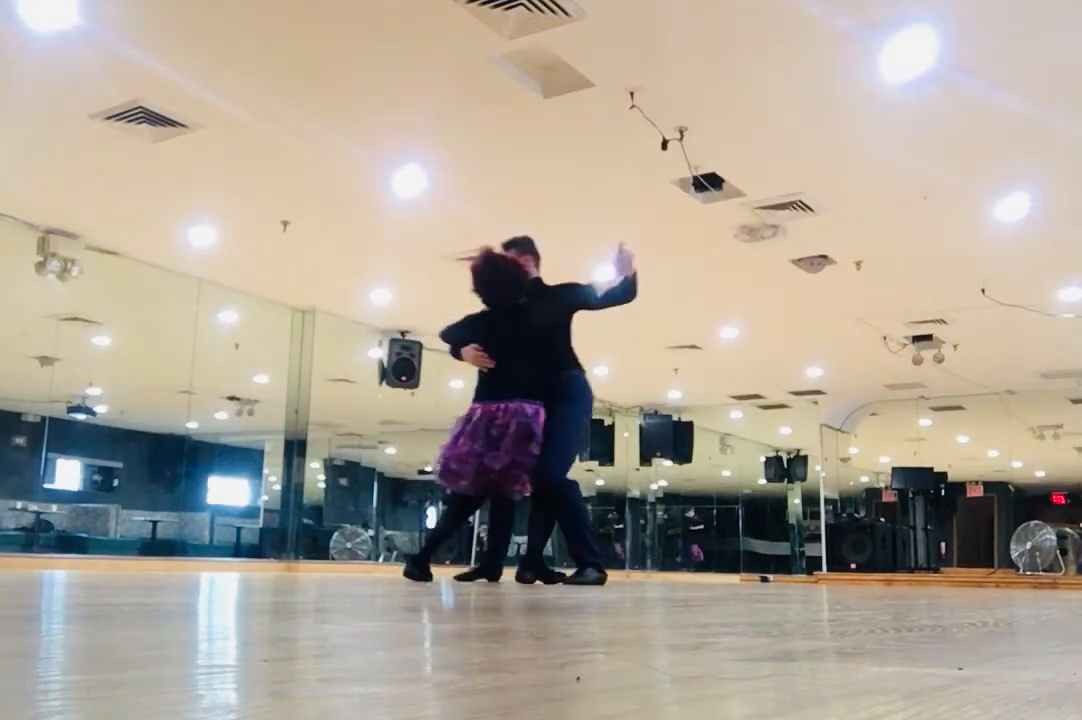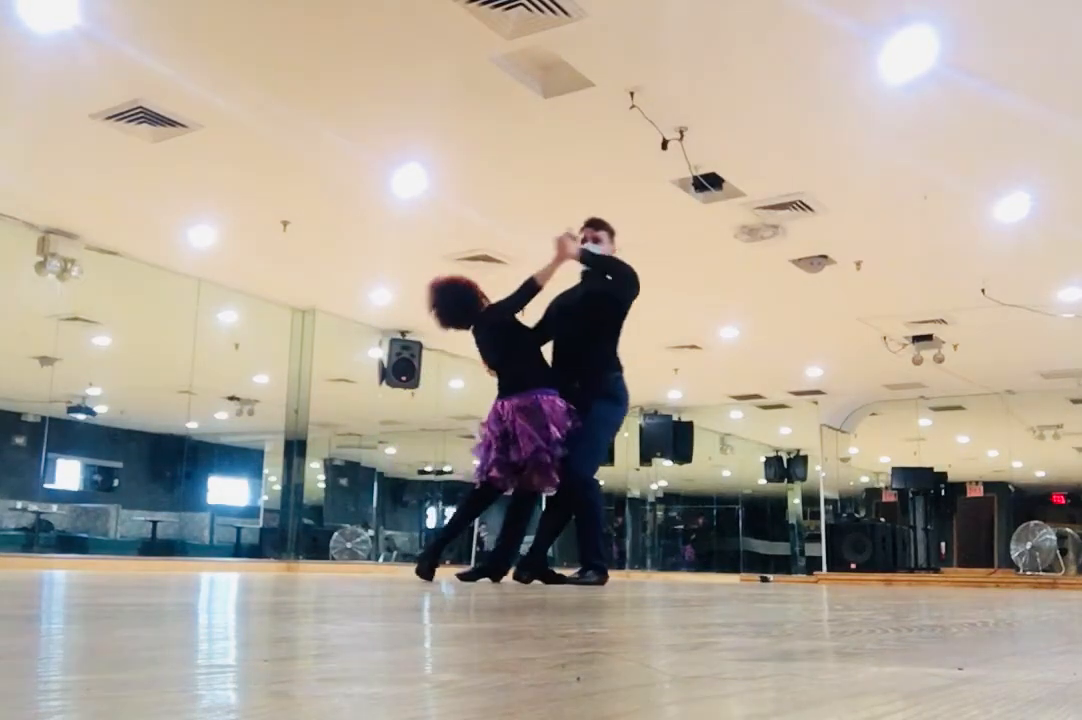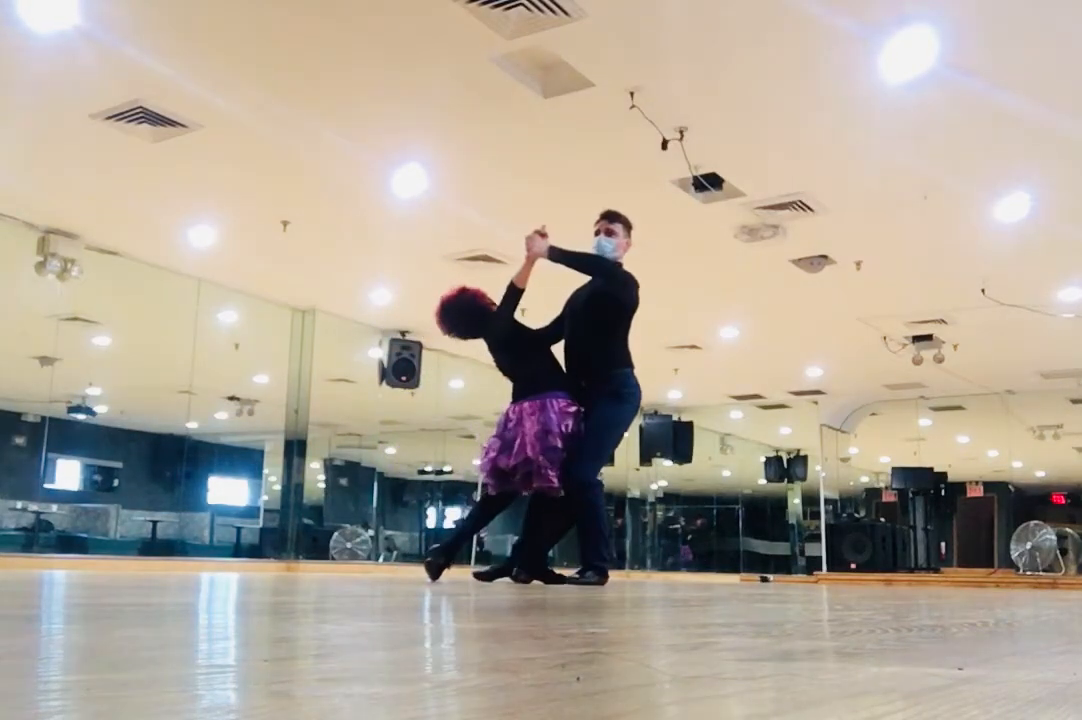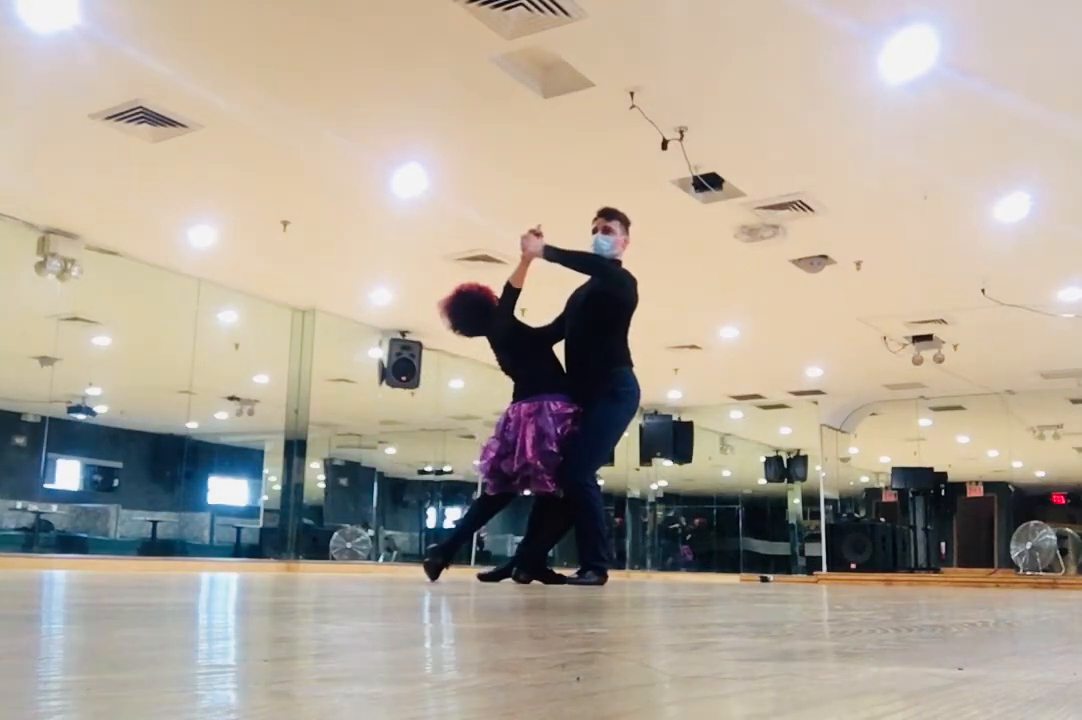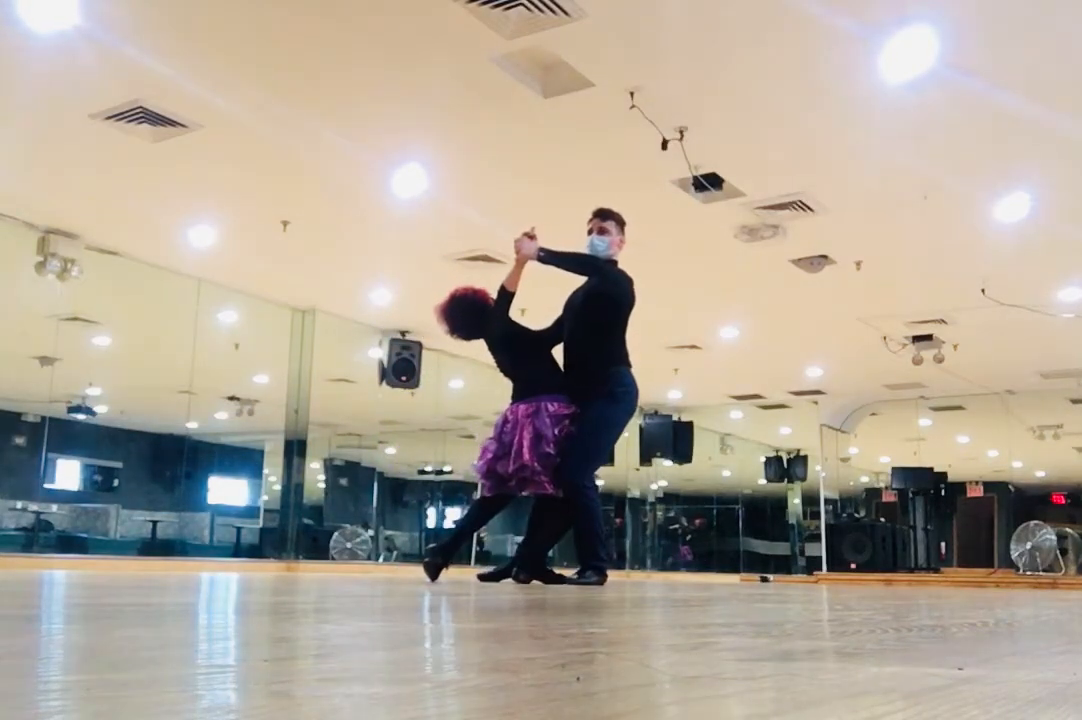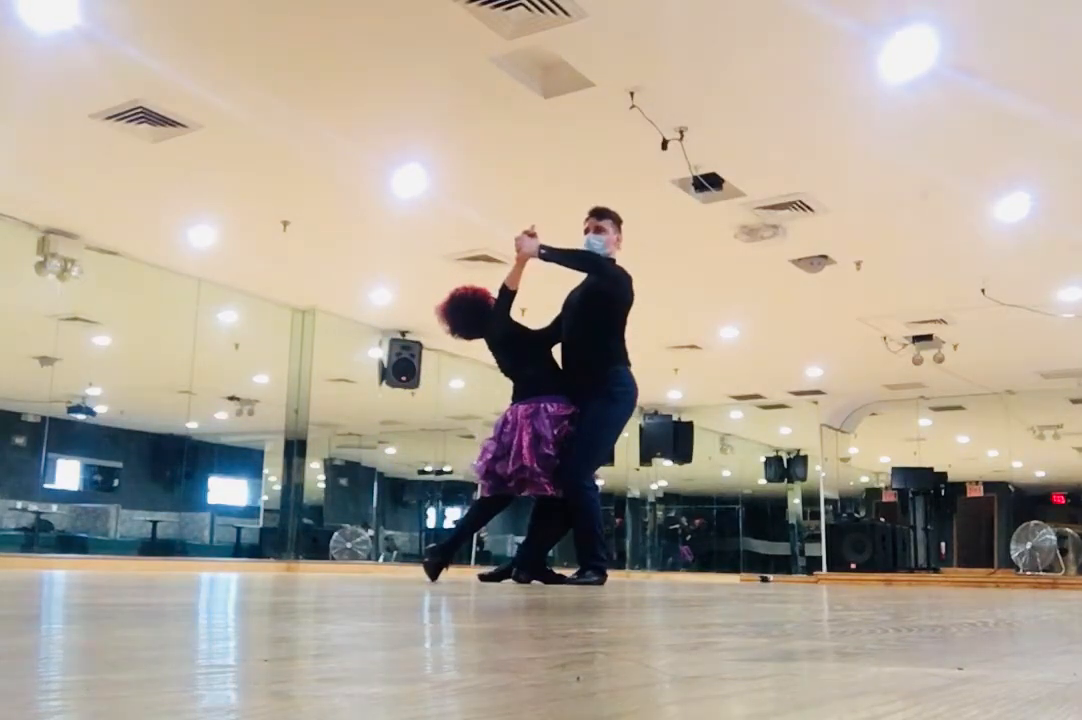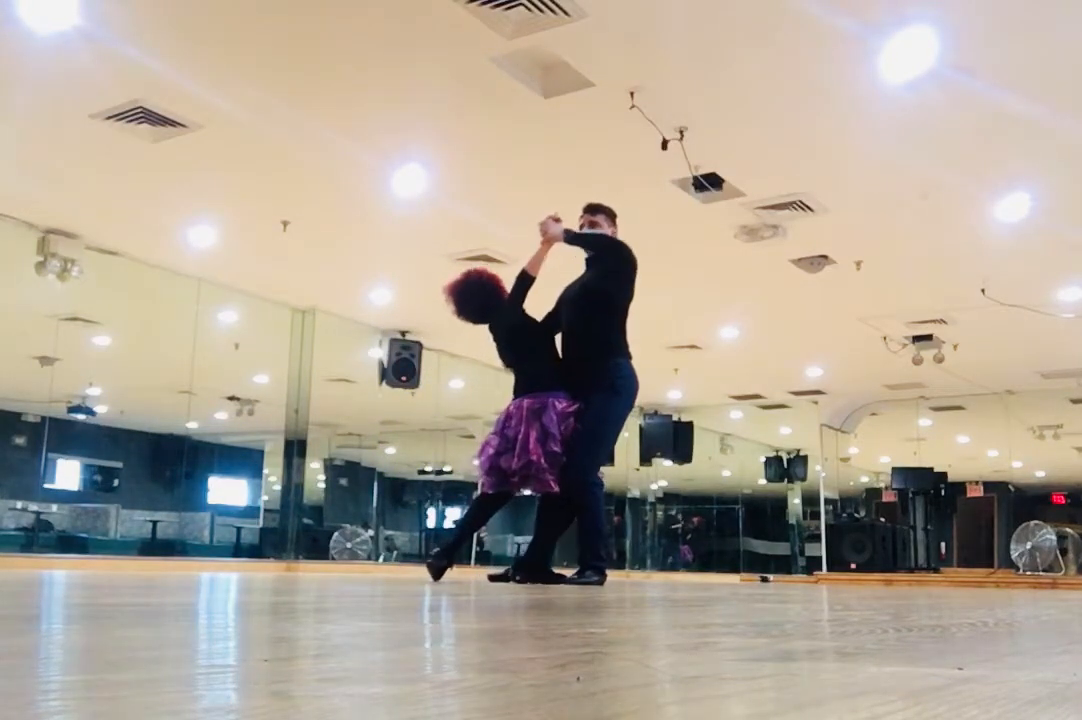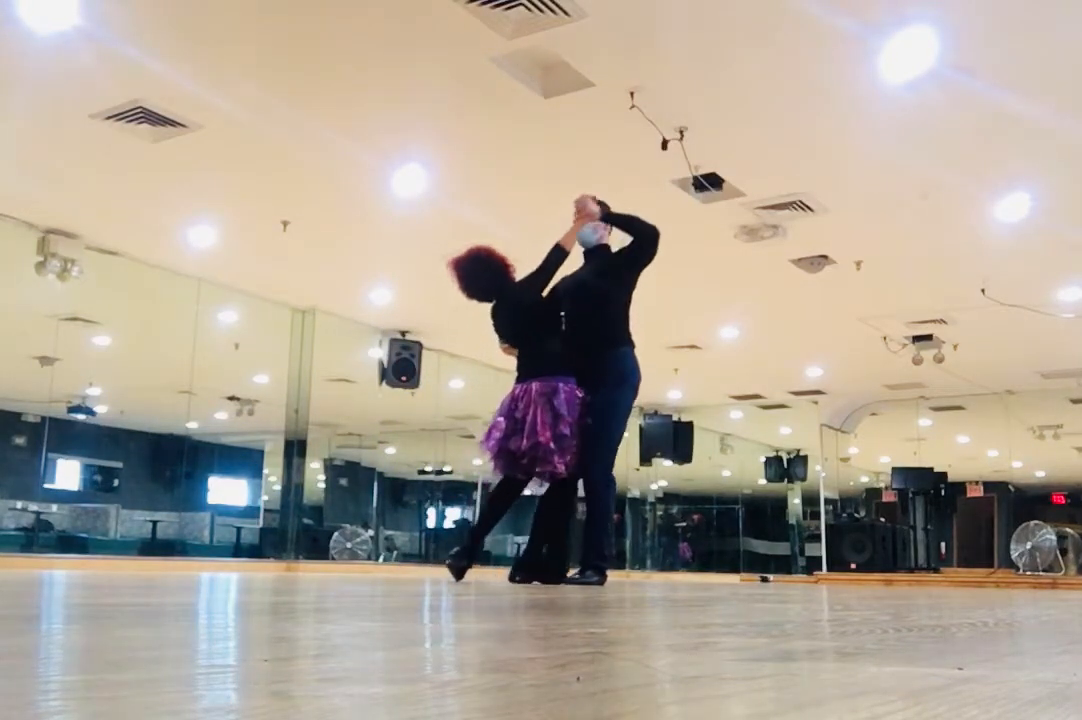
dt=0.3s
person 1, frame 1
left shoulder: (561, 296)
left elbow: (622, 295)
left wrist: (626, 273)
right wrist: (466, 351)
left hip: (568, 393)
left knee: (552, 473)
right knee: (541, 476)
left ankle: (591, 563)
right ankle: (534, 560)
person 1, frame 2
left shoulder: (614, 289)
right shoulder: (565, 299)
left elbow: (629, 279)
right elbow: (533, 337)
left wrist: (588, 253)
left hip: (604, 392)
right hip: (567, 396)
left knee: (576, 472)
right knee: (560, 473)
left ankle: (594, 565)
right ankle: (535, 560)
person 1, frame 3
left shoulder: (622, 285)
right shoulder: (582, 295)
left elbow: (609, 269)
right elbow: (552, 332)
left wrist: (548, 251)
left hip: (616, 392)
right hip: (587, 396)
left knee: (581, 473)
right knee: (566, 473)
left ankle: (596, 565)
right ankle: (528, 558)
person 1, frame 4
left shoulder: (620, 281)
right shoulder: (582, 293)
left elbow: (599, 266)
right elbow: (555, 331)
left wrist: (544, 251)
left hip: (613, 390)
right hip: (584, 393)
left knee: (577, 473)
right knee: (560, 474)
left ankle: (594, 566)
right ankle: (528, 560)
person 1, frame 5
left shoulder: (617, 282)
right shoulder: (580, 294)
left elbow: (594, 266)
right elbow: (554, 333)
left wrist: (538, 253)
left hip: (612, 390)
right hip: (582, 394)
left knee: (575, 474)
right knee: (557, 474)
left ankle: (594, 566)
right ankle: (528, 560)
person 1, frame 6
left shoulder: (615, 280)
right shoulder: (578, 293)
left elbow: (594, 263)
right elbow: (553, 333)
left wrist: (540, 250)
left hip: (611, 389)
right hip: (580, 392)
left knee: (575, 473)
right knee: (557, 473)
left ankle: (594, 566)
right ankle: (528, 560)
person 1, frame 7
left shoulder: (617, 273)
right shoulder: (574, 289)
left elbow: (621, 252)
right elbow: (547, 326)
left wrist: (565, 236)
left hip: (612, 382)
right hip: (578, 387)
left knee: (581, 470)
right knee: (559, 471)
left ankle: (593, 565)
right ankle: (534, 562)
person 1, frame 8
left shoulder: (620, 265)
right shoulder: (567, 282)
left elbow: (648, 235)
left wrist: (601, 212)
left hip: (615, 371)
right hip: (577, 376)
left knee: (596, 467)
left ankle: (595, 565)
person 2, frame 1
left shoulder: (478, 323)
right shoulder: (530, 315)
left elbow: (448, 335)
left hip: (486, 412)
right hip: (524, 411)
left knee: (471, 491)
right knee: (503, 489)
left ankle: (422, 559)
right ankle: (490, 563)
person 2, frame 2
left shoulder: (484, 331)
right shoulder: (493, 317)
left elbow: (523, 343)
right elbow: (526, 293)
right wrist: (561, 257)
left hip: (510, 408)
right hip: (536, 404)
left knee: (491, 485)
right knee: (529, 486)
left ankle: (434, 551)
right ankle: (496, 561)
person 2, frame 3
left shoulder: (500, 334)
right shoulder: (499, 326)
left elbow: (541, 337)
right elbow: (511, 296)
right wrist: (531, 258)
left hip: (527, 410)
right hip: (546, 408)
left knee: (501, 491)
right knee: (546, 488)
left ankle: (446, 551)
right ankle: (528, 561)
person 2, frame 4
left shoulder: (504, 335)
right shoulder: (501, 327)
left elbow: (550, 334)
right elbow: (509, 297)
right wrist: (527, 258)
left hip: (529, 411)
right hip: (547, 410)
left knee: (501, 490)
right knee: (551, 489)
left ankle: (444, 551)
right ankle: (529, 561)
person 2, frame 5
left shoulder: (502, 336)
right shoulder: (499, 329)
left elbow: (548, 337)
right elbow: (503, 299)
right wrist: (521, 260)
left hip: (529, 412)
right hip: (545, 411)
left knee: (500, 492)
right knee: (554, 491)
left ankle: (443, 551)
right ankle: (528, 561)
person 2, frame 6
left shoulder: (501, 337)
right shoulder: (499, 330)
left elbow: (546, 337)
right elbow: (504, 298)
right wrist: (522, 258)
left hip: (527, 413)
right hip: (546, 412)
left knee: (499, 492)
right knee: (556, 492)
left ankle: (443, 551)
right ankle: (529, 562)
person 2, frame 7
left shoulder: (504, 326)
right shoulder: (508, 318)
right elbow: (521, 285)
right wrist: (547, 243)
left hip: (529, 407)
right hip: (549, 406)
left knee: (499, 488)
right knee: (562, 486)
left ankle: (447, 552)
person 2, frame 8
left shoulder: (501, 311)
right shoulder: (523, 295)
right elbow: (552, 261)
right wrist: (583, 223)
left hip: (526, 392)
right hip: (555, 391)
left knee: (515, 476)
right knee: (561, 479)
left ankle: (468, 550)
right ankle: (535, 561)
